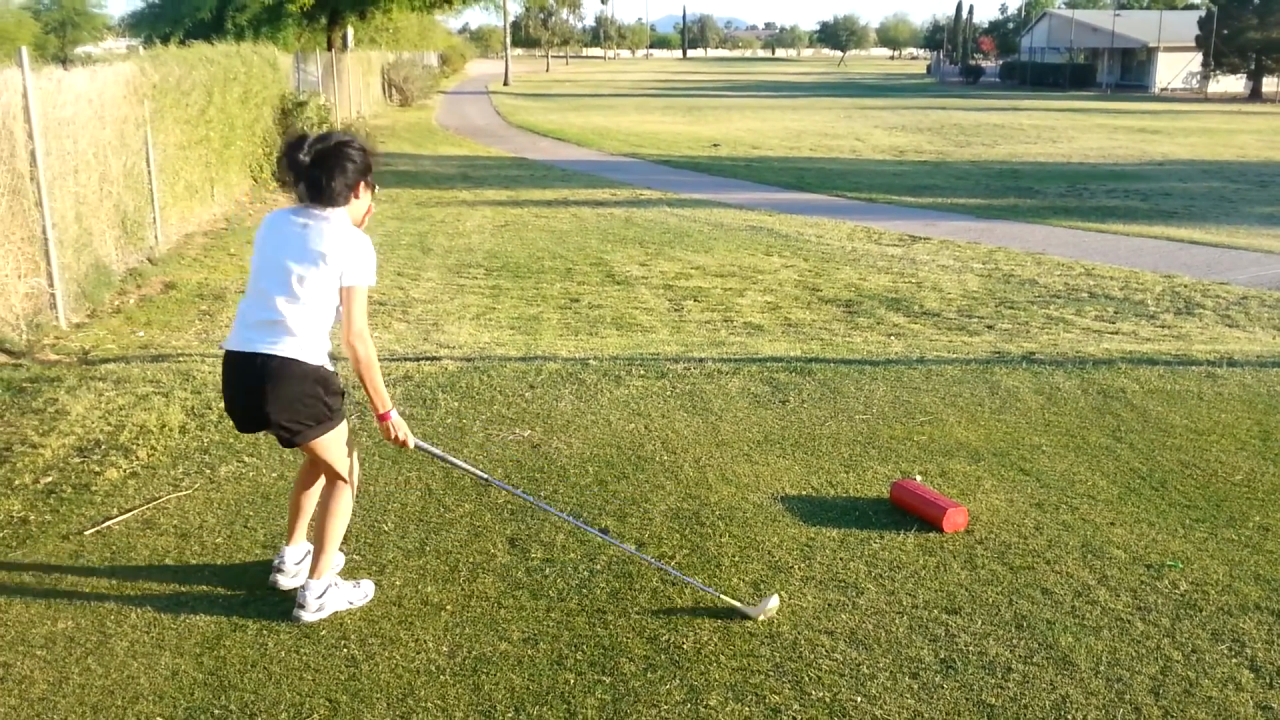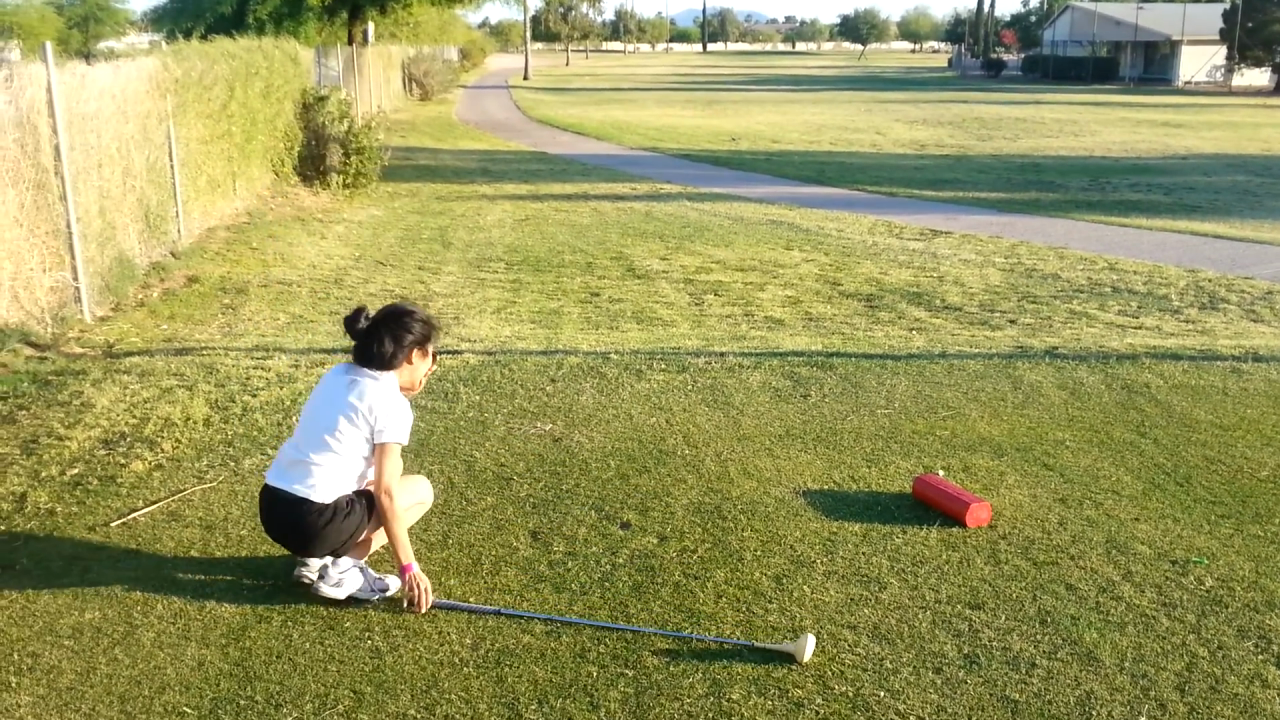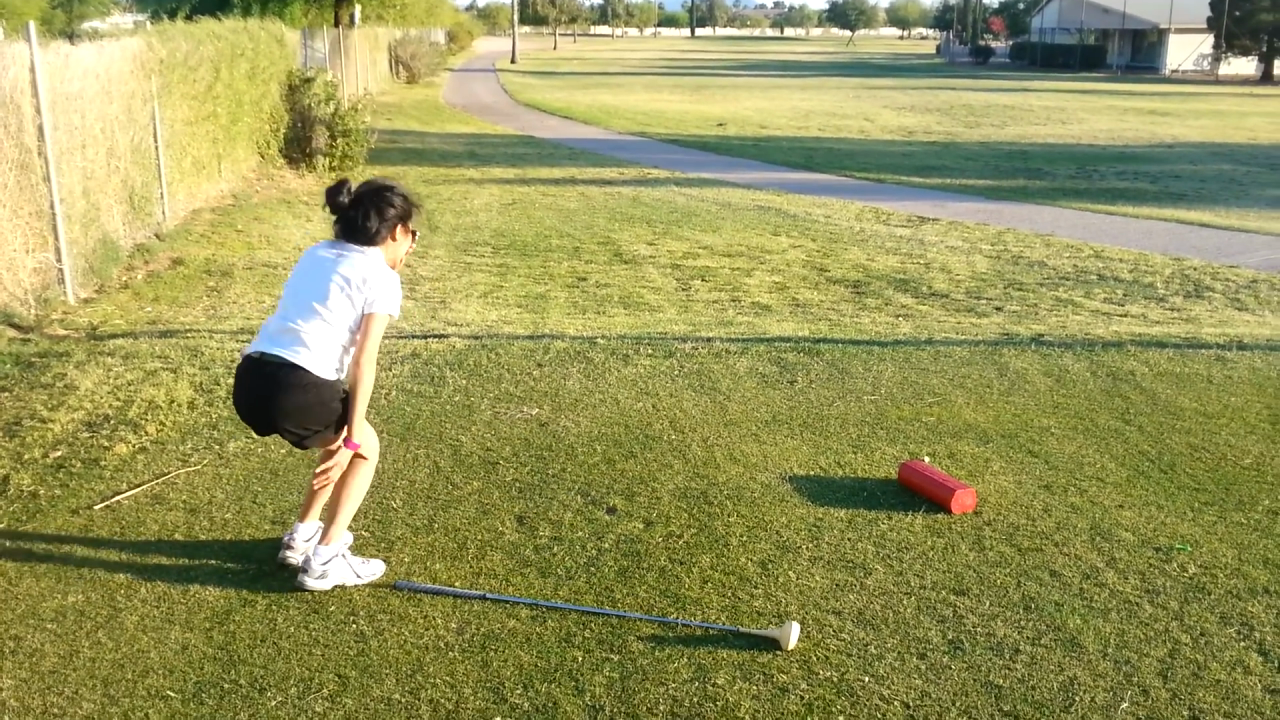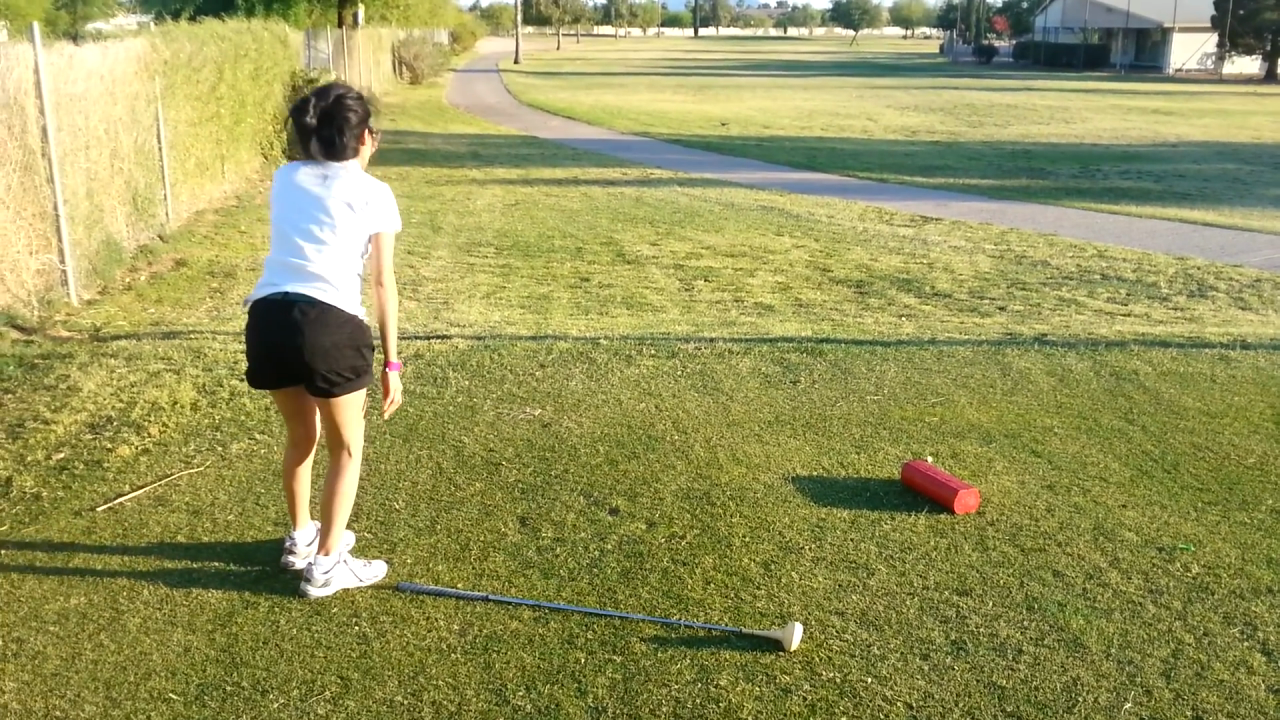
dt=0.5s
person 1, frame 1
left shoulder: (274, 223)
right shoulder: (352, 243)
right elbow: (356, 343)
right wrist: (386, 413)
left hip: (238, 370)
right hip: (289, 374)
left knee: (326, 446)
right knee: (343, 474)
left ankle: (292, 558)
right ankle: (318, 591)
person 1, frame 2
left shoulder: (337, 376)
right shoulder: (392, 405)
right elbow: (386, 493)
right wrist: (409, 567)
left hip: (272, 506)
right hip: (310, 520)
left knee: (381, 471)
right knee: (420, 490)
left ankle: (316, 558)
right ankle: (344, 569)
person 1, frame 3
left shoulder: (316, 255)
right shoulder: (382, 277)
right elbow: (363, 359)
right wrist: (352, 436)
left hip: (250, 379)
right hip: (298, 387)
left knee: (337, 443)
right knee: (365, 448)
left ankle: (302, 536)
right ankle: (324, 559)
person 1, frame 4
left shoulder: (285, 178)
right shoulder: (373, 193)
right elbow: (383, 282)
right wrist: (391, 363)
left hip: (267, 318)
right hip: (329, 324)
left knee: (301, 435)
right knee: (346, 447)
left ankle: (301, 539)
right ankle: (326, 565)
